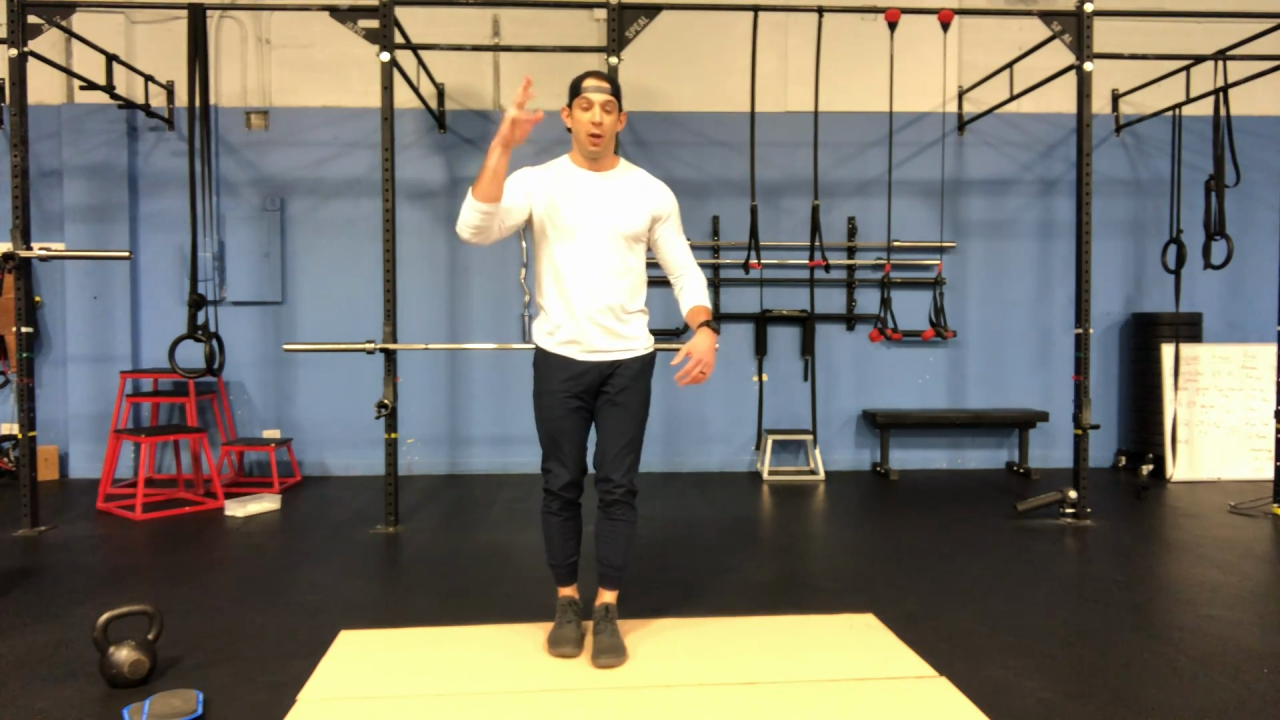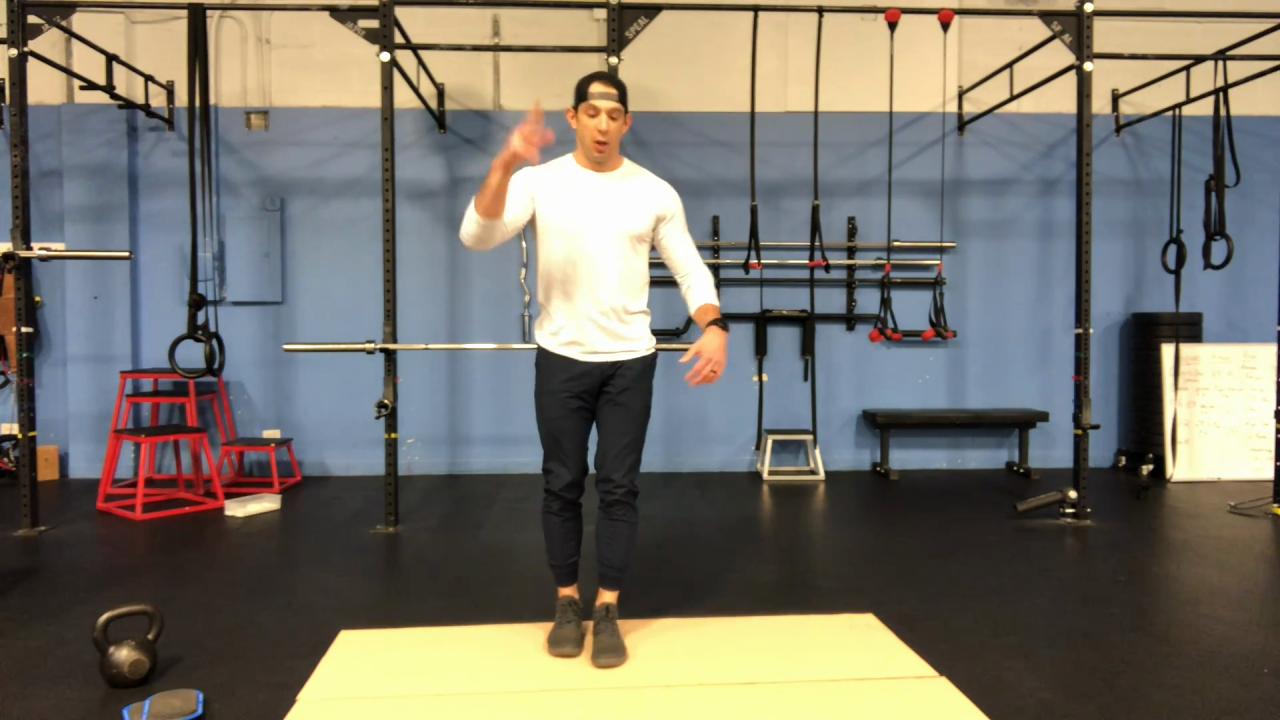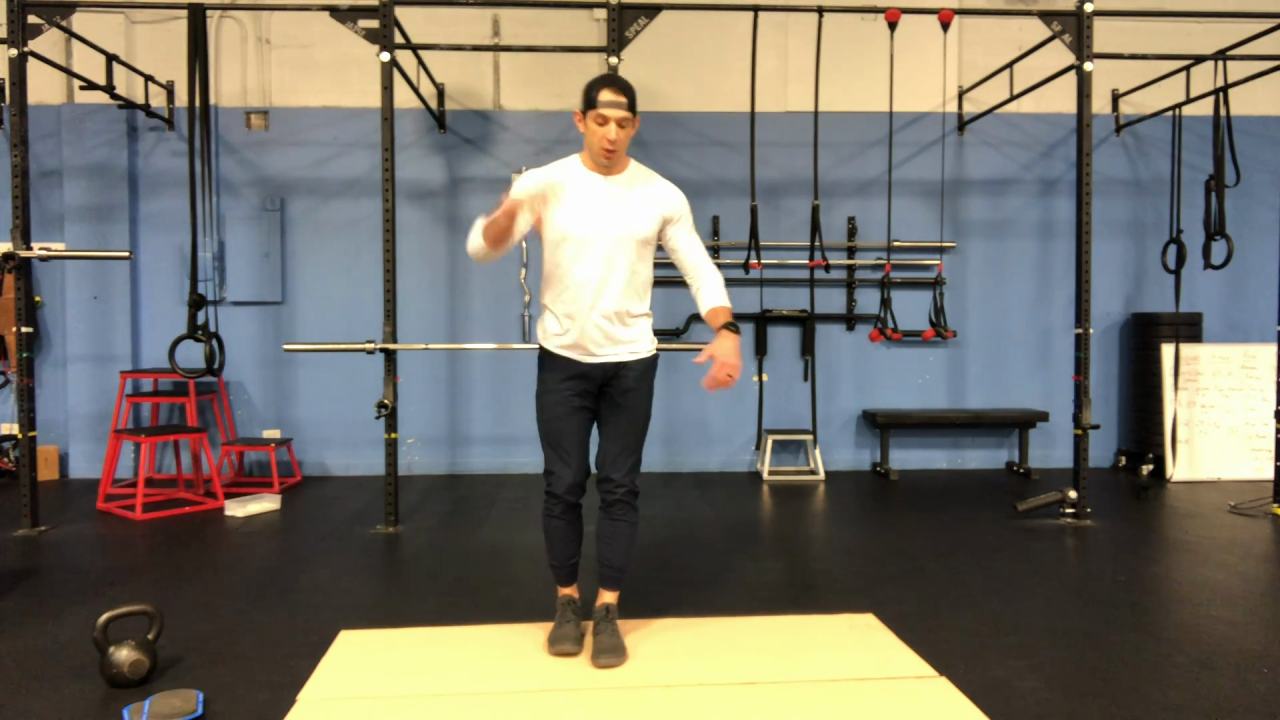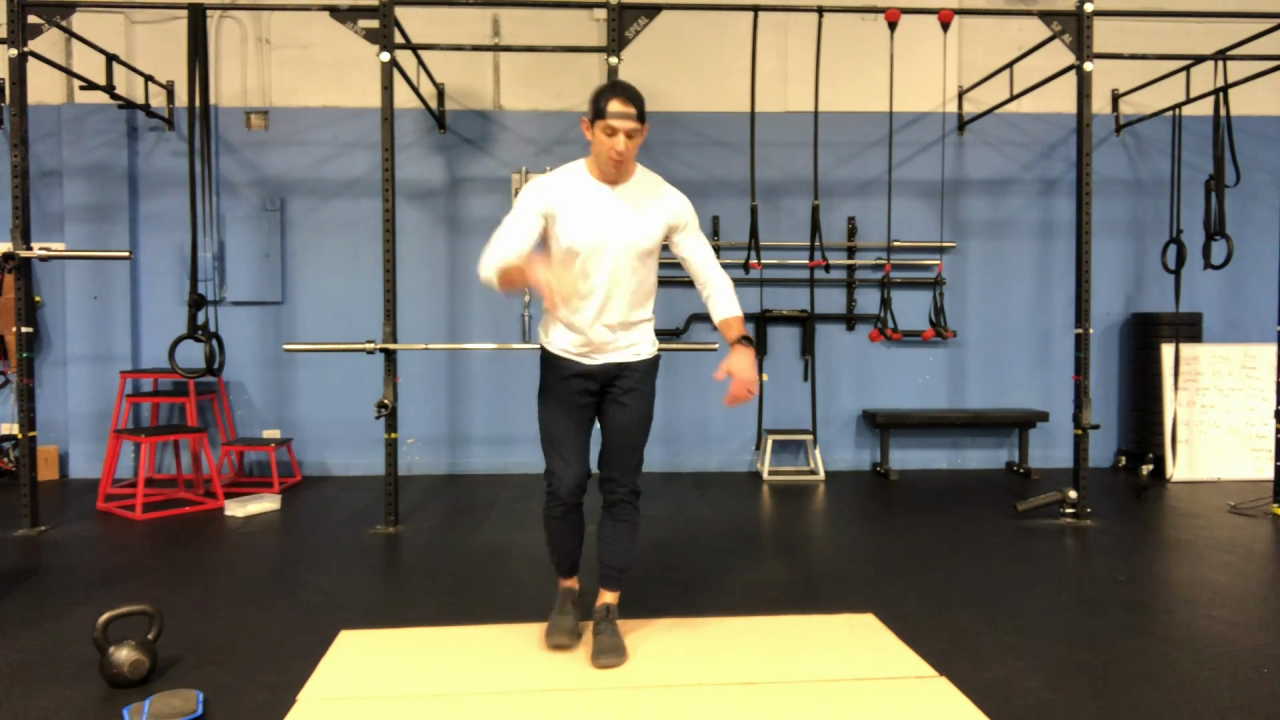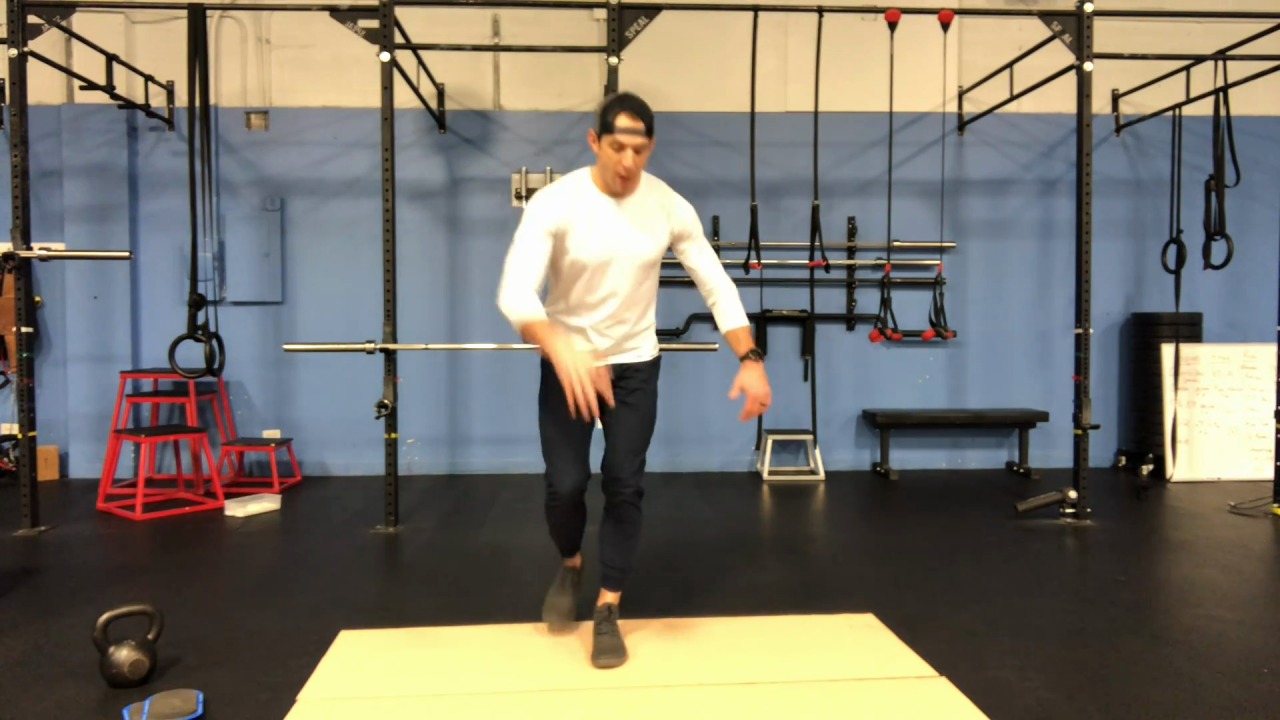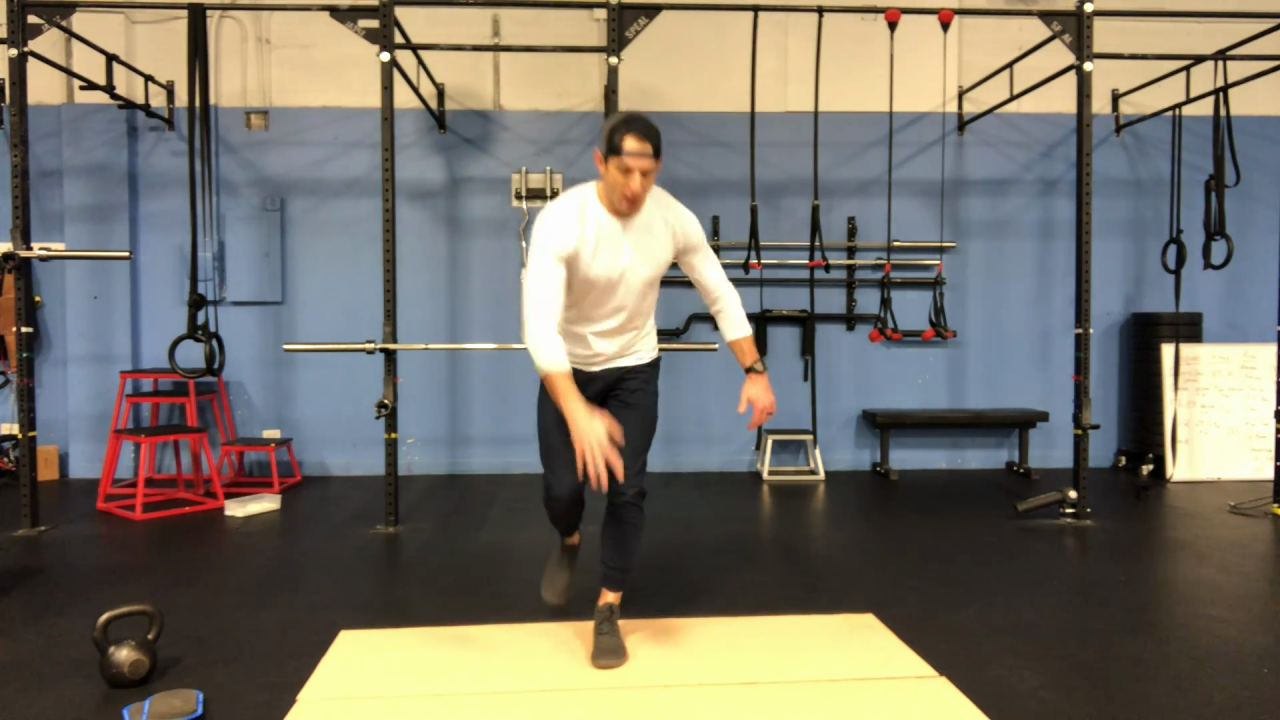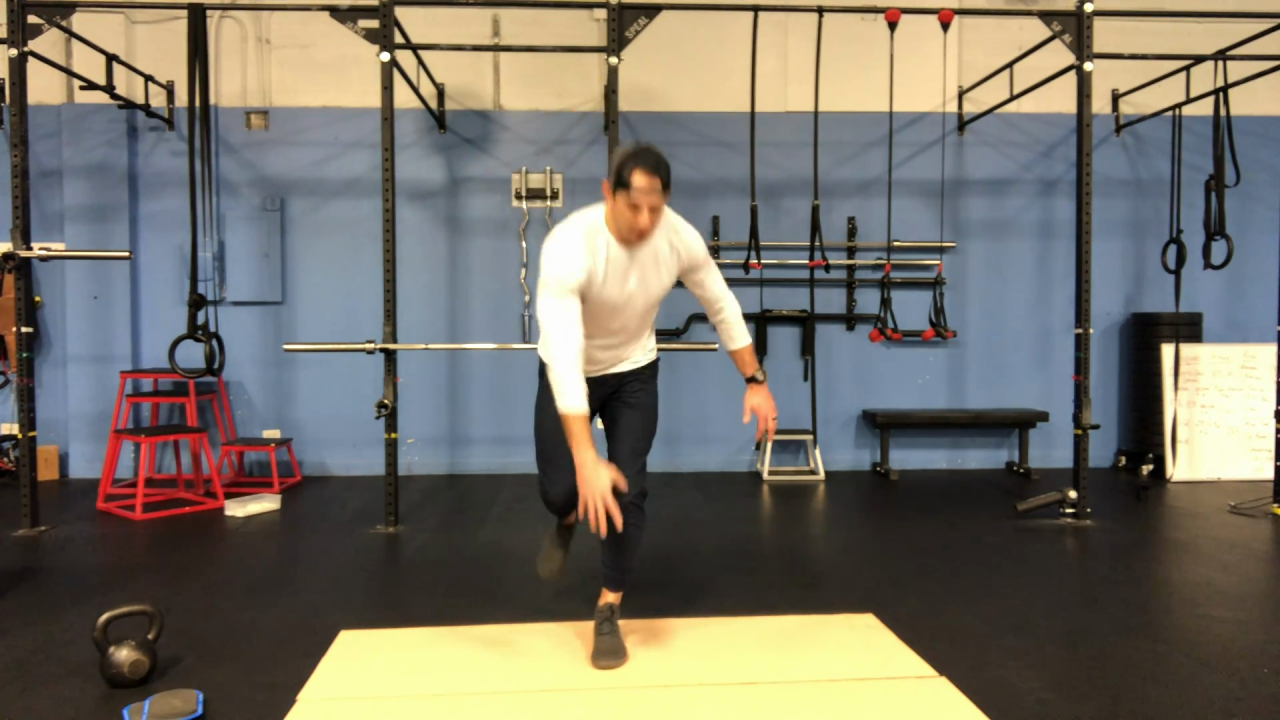
dt=0.1s
person 1, frame 1
left shoulder: (651, 191)
right shoulder: (534, 181)
left elbow: (684, 270)
right elbow: (474, 230)
left wrist: (705, 329)
right wrist: (502, 146)
left hip: (627, 361)
right hip: (559, 360)
left knee: (617, 487)
right knee: (560, 486)
left ankle: (607, 612)
right ankle: (567, 604)
person 1, frame 2
left shoulder: (655, 191)
right shoulder: (538, 181)
left elbow: (691, 269)
right elbow: (475, 236)
left wrist: (714, 327)
right wrist: (505, 164)
left hip: (629, 362)
right hip: (561, 360)
left knee: (618, 487)
right knee: (562, 485)
left ankle: (606, 612)
right ankle: (567, 604)
person 1, frame 3
left shoulder: (660, 194)
right shoulder: (544, 182)
left elbow: (700, 269)
right elbow: (479, 247)
left wrist: (725, 330)
right wrist: (513, 209)
left hip: (631, 363)
right hip: (562, 361)
left knee: (618, 487)
right knee: (562, 485)
left ankle: (606, 612)
right ankle: (567, 602)
person 1, frame 4
left shoulder: (666, 200)
right shoulder: (549, 190)
left elbow: (711, 276)
right elbow: (492, 263)
left wrist: (739, 344)
right wrist: (535, 272)
left hip: (632, 364)
right hip: (565, 362)
left knee: (621, 488)
right knee: (564, 485)
left ankle: (606, 611)
right ankle: (567, 593)
person 1, frame 5
left shoulder: (670, 209)
right shoulder: (556, 201)
left elbow: (717, 287)
right elbow: (515, 290)
left wrist: (750, 359)
right wrist: (565, 354)
left hip: (635, 366)
right hip: (564, 361)
left knee: (625, 489)
right knee: (567, 481)
left ankle: (606, 611)
right ankle: (570, 565)
person 1, frame 6
left shoulder: (675, 219)
right shoulder: (563, 219)
left elbow: (721, 295)
right elbow: (540, 324)
left wrist: (754, 371)
right wrist: (578, 416)
left hip: (635, 368)
right hip: (571, 368)
left knee: (628, 490)
right knee: (563, 485)
left ankle: (607, 611)
right ankle: (568, 543)
person 1, frame 7
left shoulder: (682, 239)
right shoulder: (570, 244)
left elbow: (724, 309)
right elbow: (562, 355)
left wrist: (754, 381)
right wrist: (588, 459)
left hip: (634, 372)
right hip: (570, 367)
left knee: (630, 489)
right knee: (560, 486)
left ankle: (607, 612)
right ankle: (566, 519)
